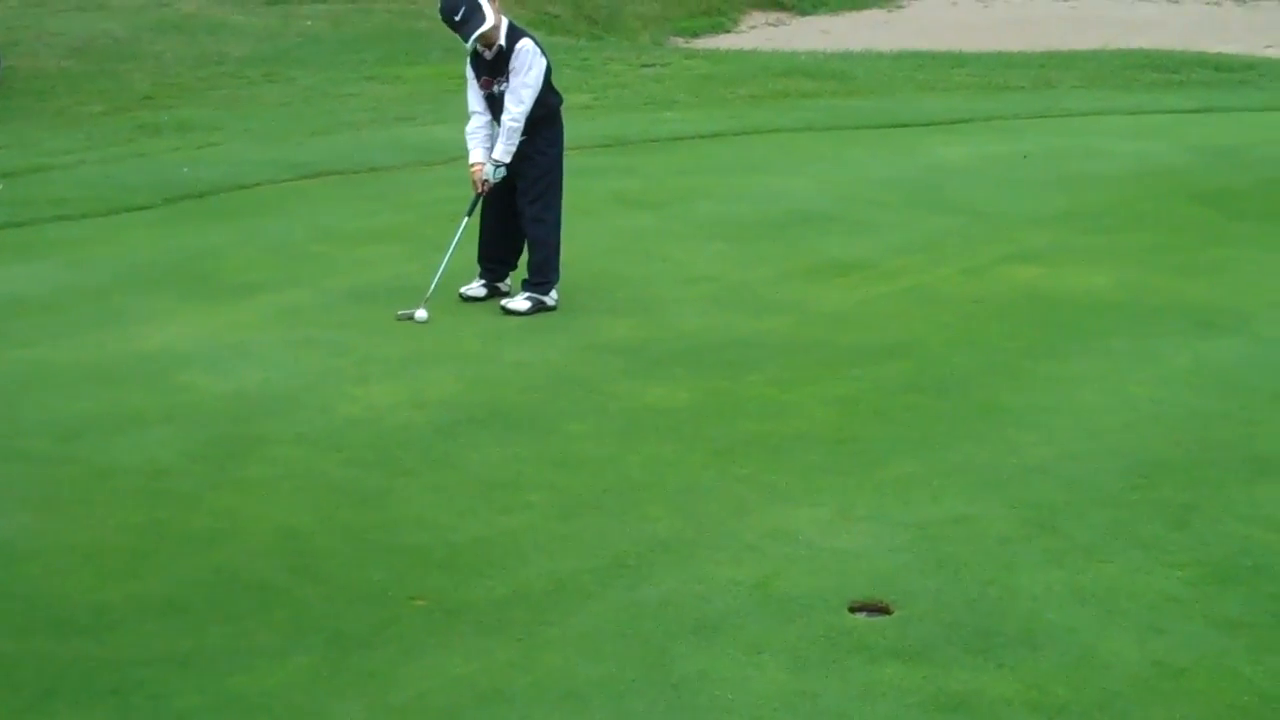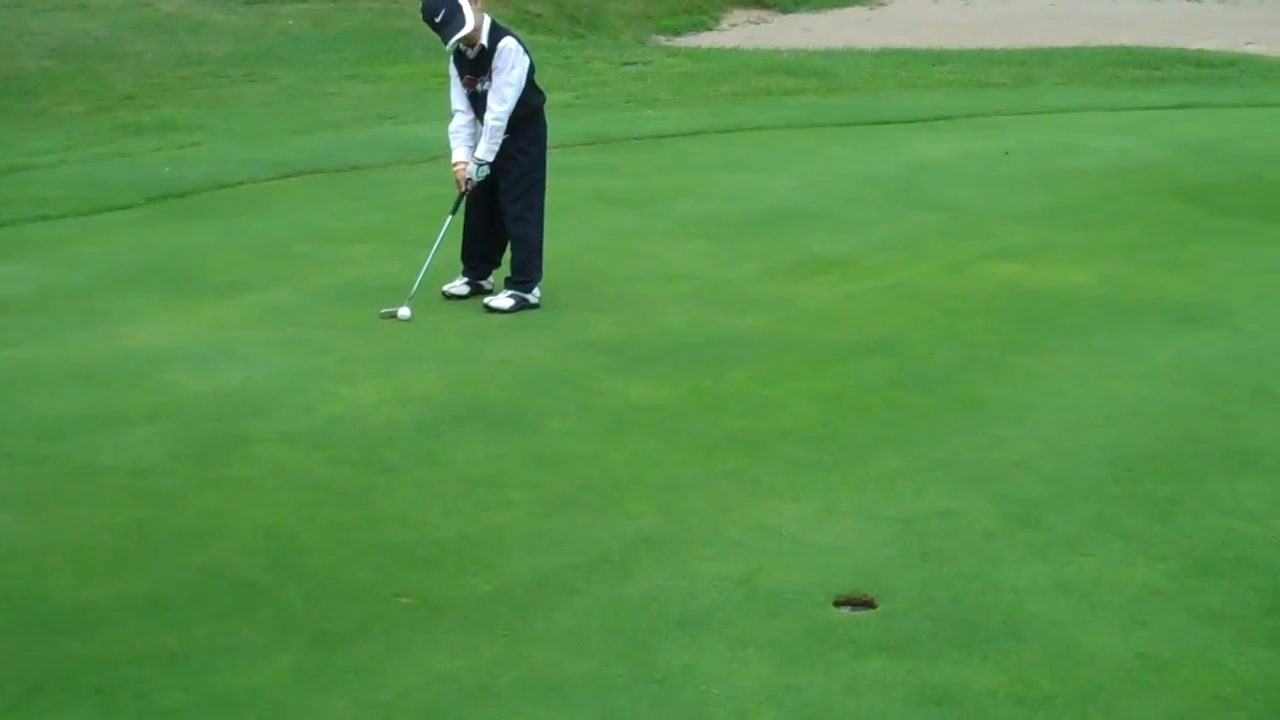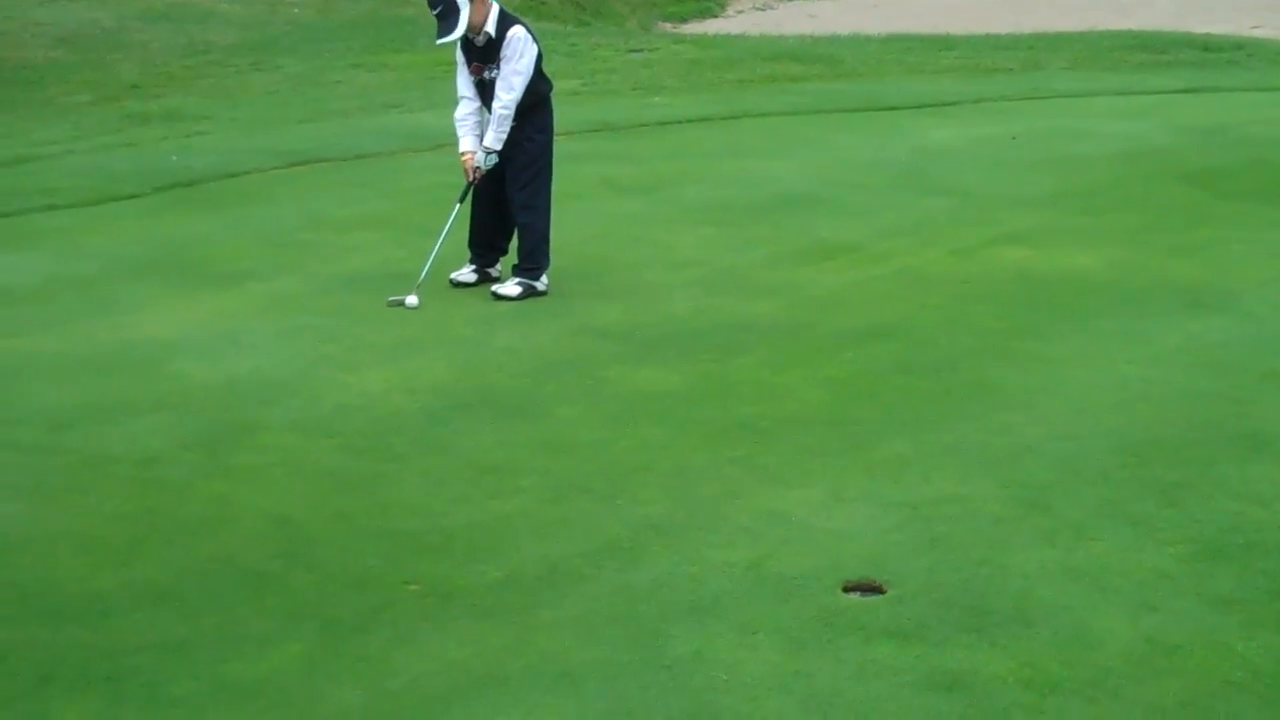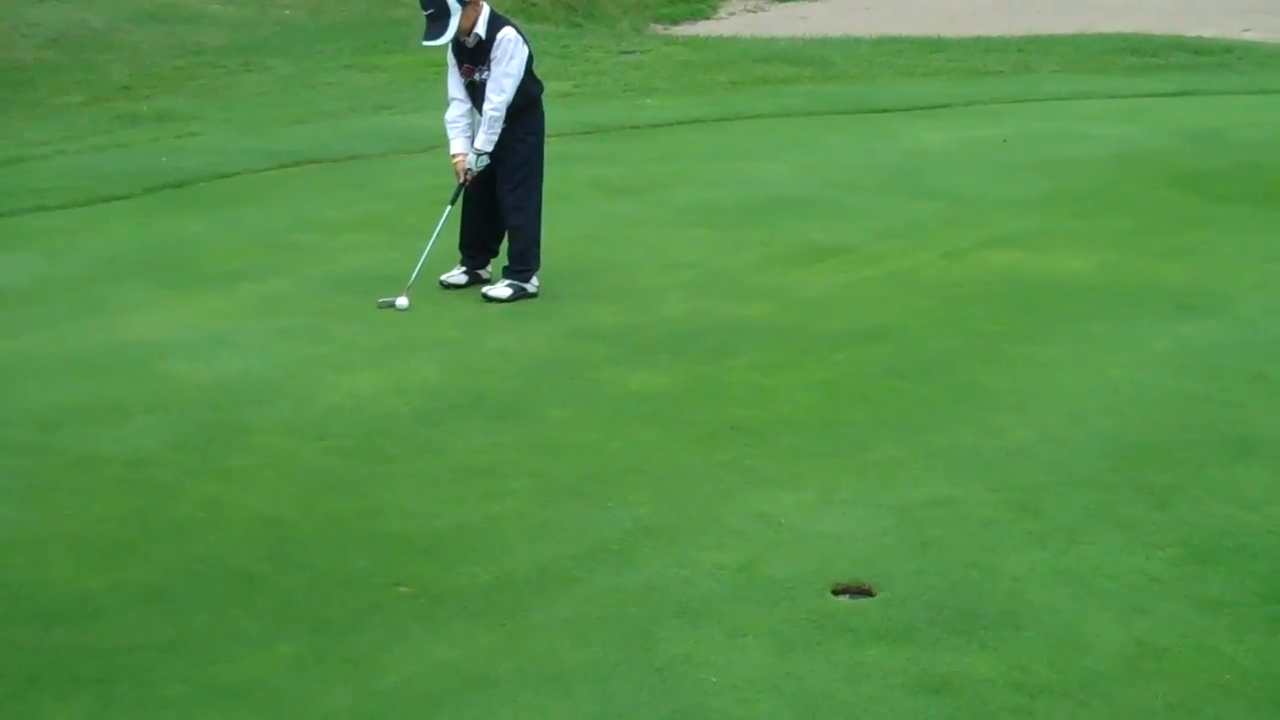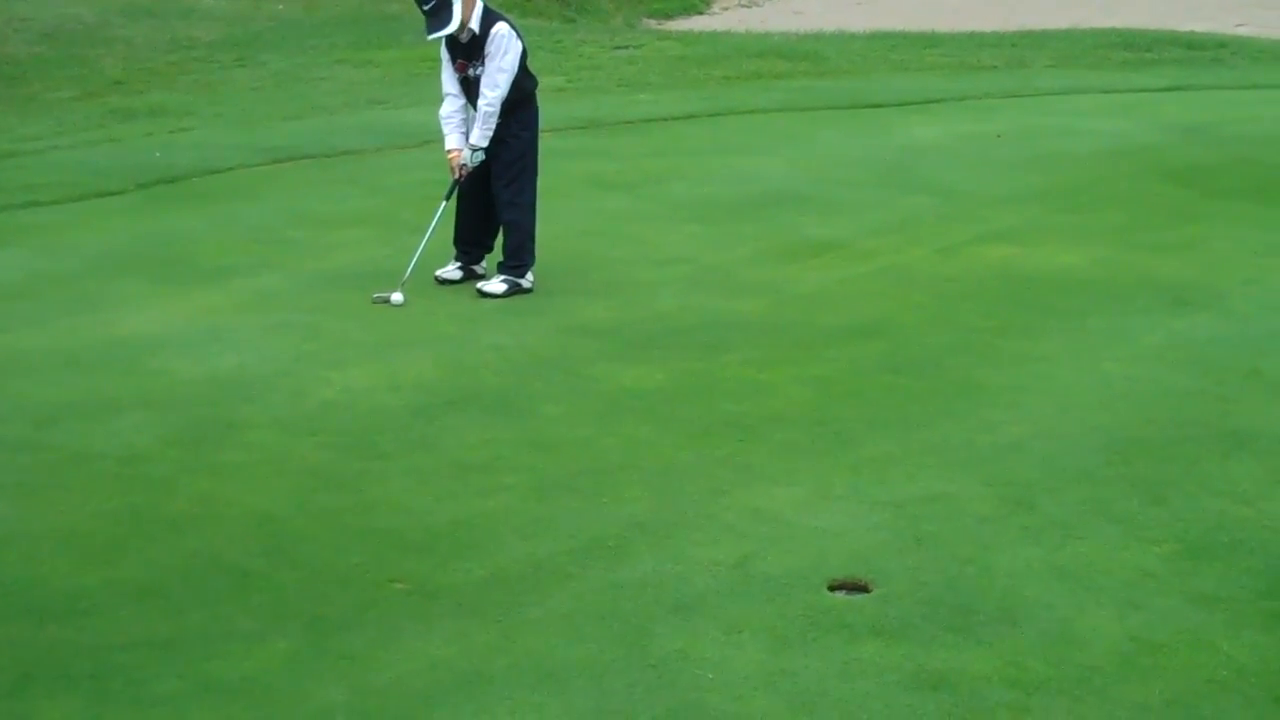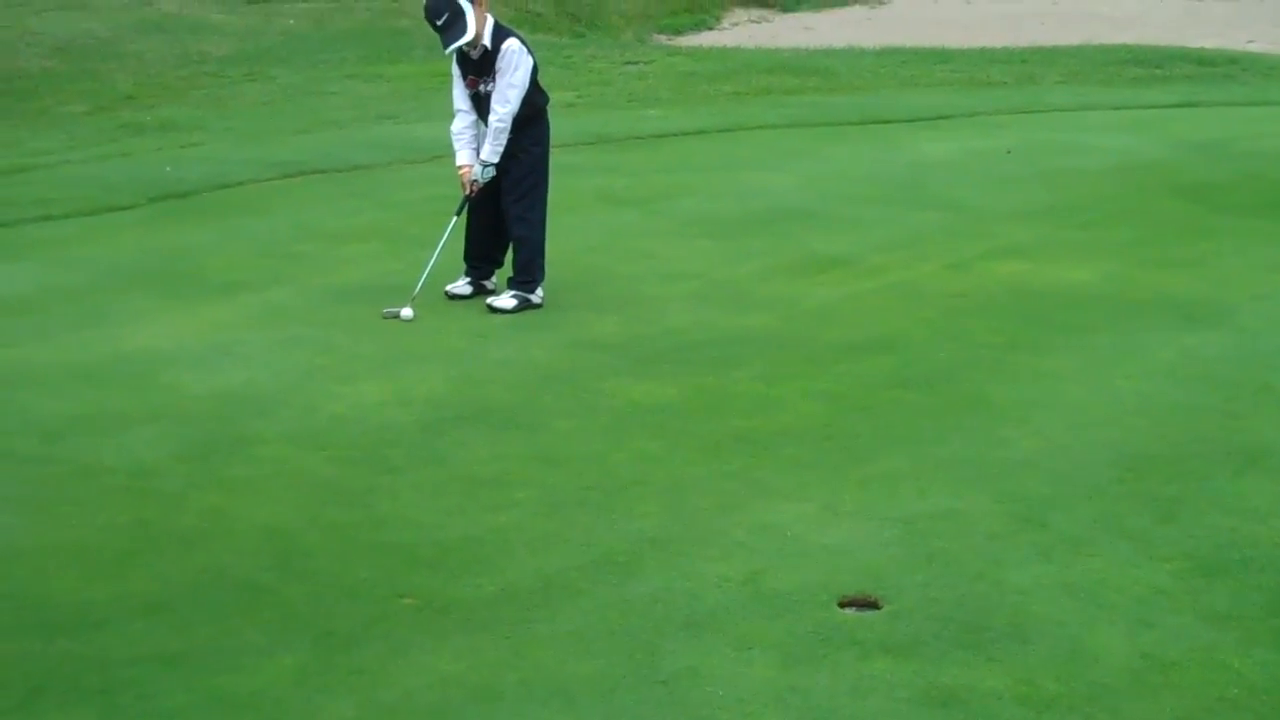
dt=0.3s
person 1, frame 1
left shoulder: (524, 48)
right shoulder: (476, 58)
left elbow: (516, 112)
right elbow: (479, 113)
left wrist: (496, 161)
right wrist: (478, 160)
left hip: (540, 137)
right hip: (507, 138)
left knee: (537, 211)
right knee: (497, 208)
left ankle: (542, 288)
right ankle: (494, 276)
person 1, frame 2
left shoulder: (506, 46)
right shoulder: (459, 55)
left elbow: (500, 110)
right elbow: (462, 111)
left wrist: (480, 160)
right wrist: (461, 158)
left hip: (523, 135)
right hip: (489, 135)
left knee: (519, 209)
right knee: (480, 205)
left ankle: (524, 287)
right ankle: (477, 274)
person 1, frame 3
left shoulder: (515, 35)
right shoulder: (466, 42)
left elbow: (507, 98)
right elbow: (468, 99)
left wrist: (488, 149)
right wrist: (469, 147)
left hip: (530, 122)
right hip: (497, 124)
left knee: (526, 196)
right knee: (487, 193)
left ankle: (532, 274)
right ankle: (484, 261)
person 1, frame 4
left shoulder: (505, 36)
right shoulder: (457, 44)
left elbow: (498, 100)
right elbow: (459, 99)
left wrist: (478, 150)
right wrist: (459, 149)
left hip: (520, 124)
right hip: (486, 125)
left knee: (517, 199)
right knee: (478, 195)
left ankle: (523, 276)
right ankle: (475, 263)
person 1, frame 5
left shoulder: (499, 31)
right shoulder: (451, 39)
left elbow: (492, 96)
right elbow: (453, 96)
left wrist: (474, 146)
right wrist: (454, 145)
left hip: (514, 119)
right hip: (481, 121)
left knee: (512, 194)
right knee: (472, 191)
left ankle: (517, 271)
right ankle: (469, 258)
person 1, frame 6
left shoulder: (510, 47)
right shoulder: (461, 55)
left elbow: (504, 111)
right elbow: (464, 112)
left wrist: (485, 162)
right wrist: (466, 160)
left hip: (525, 135)
right hip: (492, 135)
left knee: (522, 210)
right knee: (482, 205)
left ankle: (527, 286)
right ankle: (479, 274)
